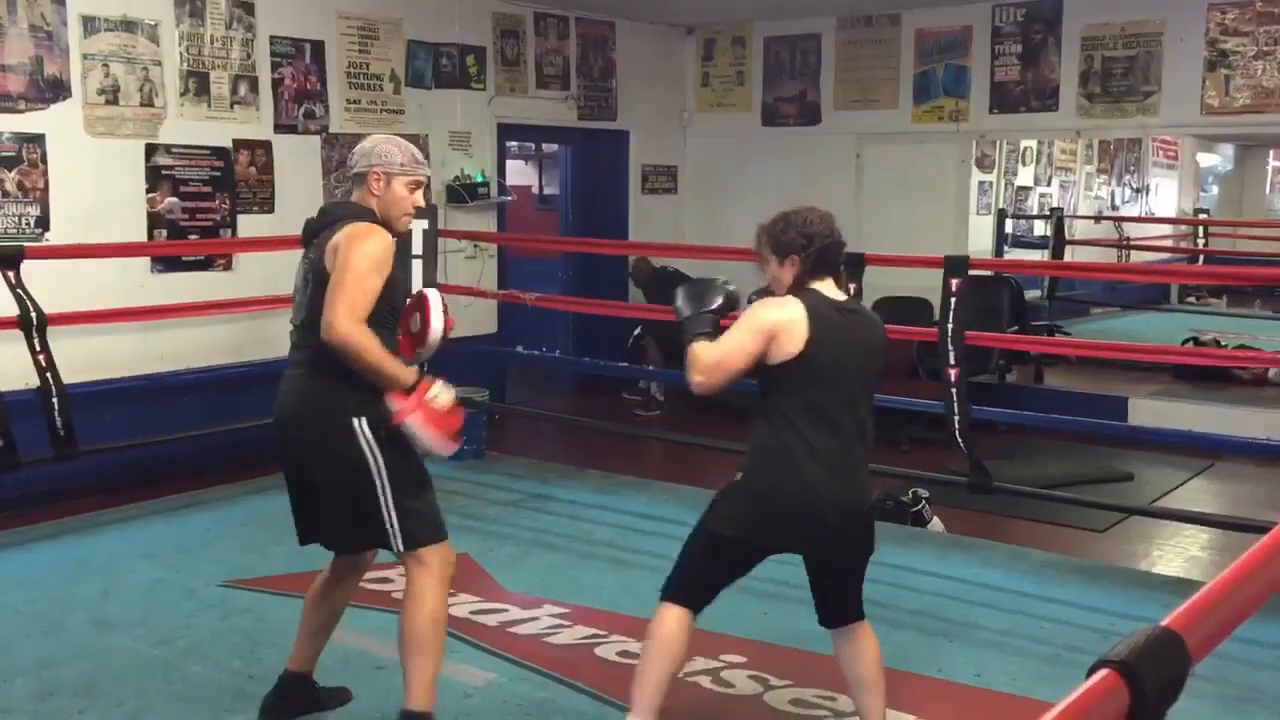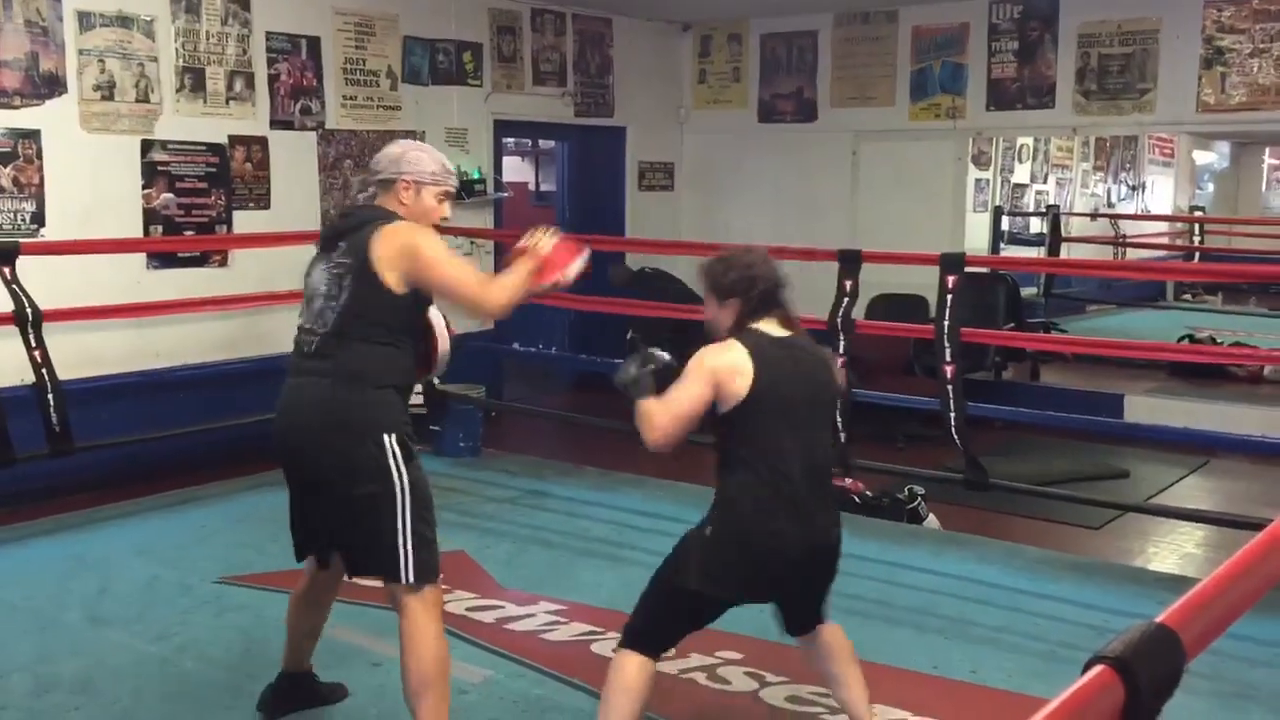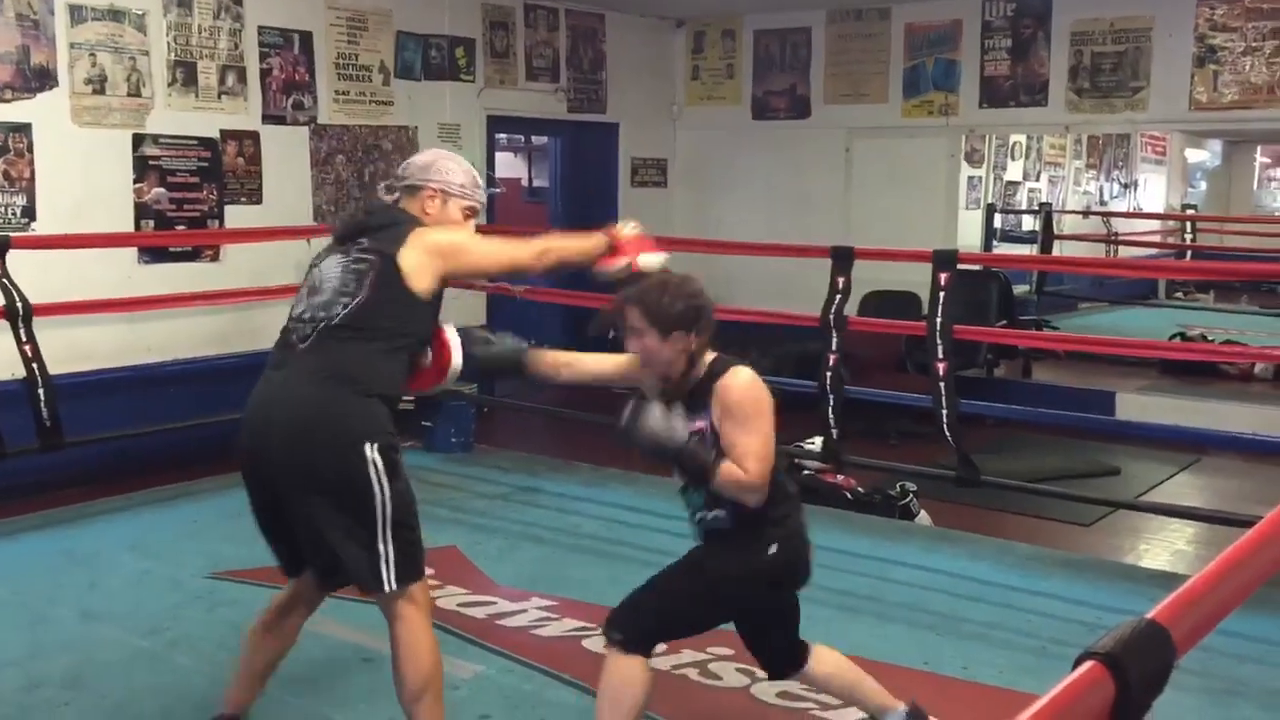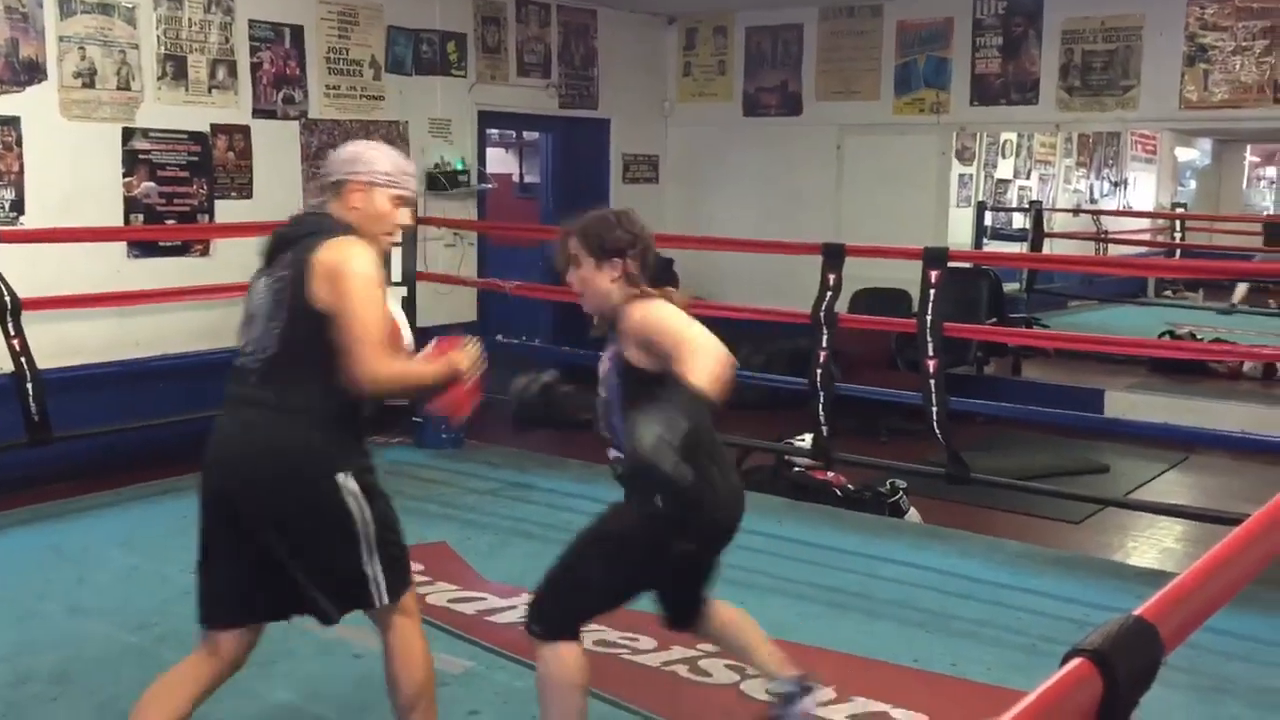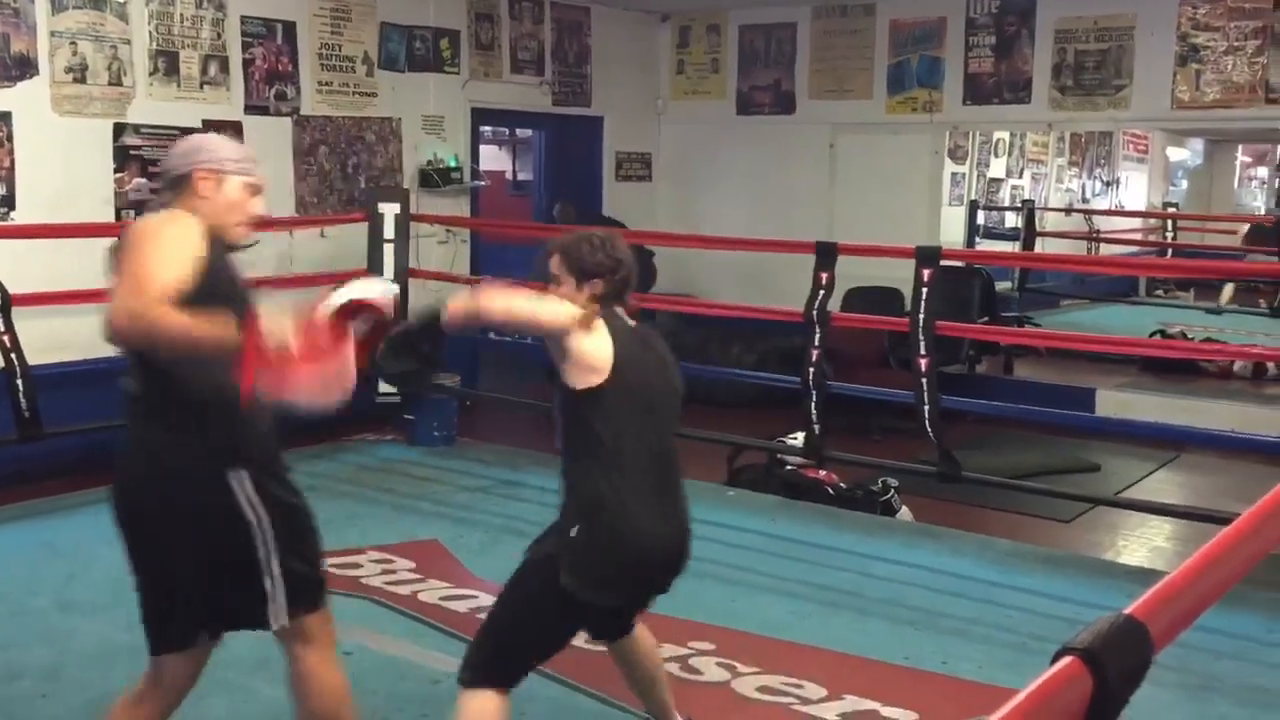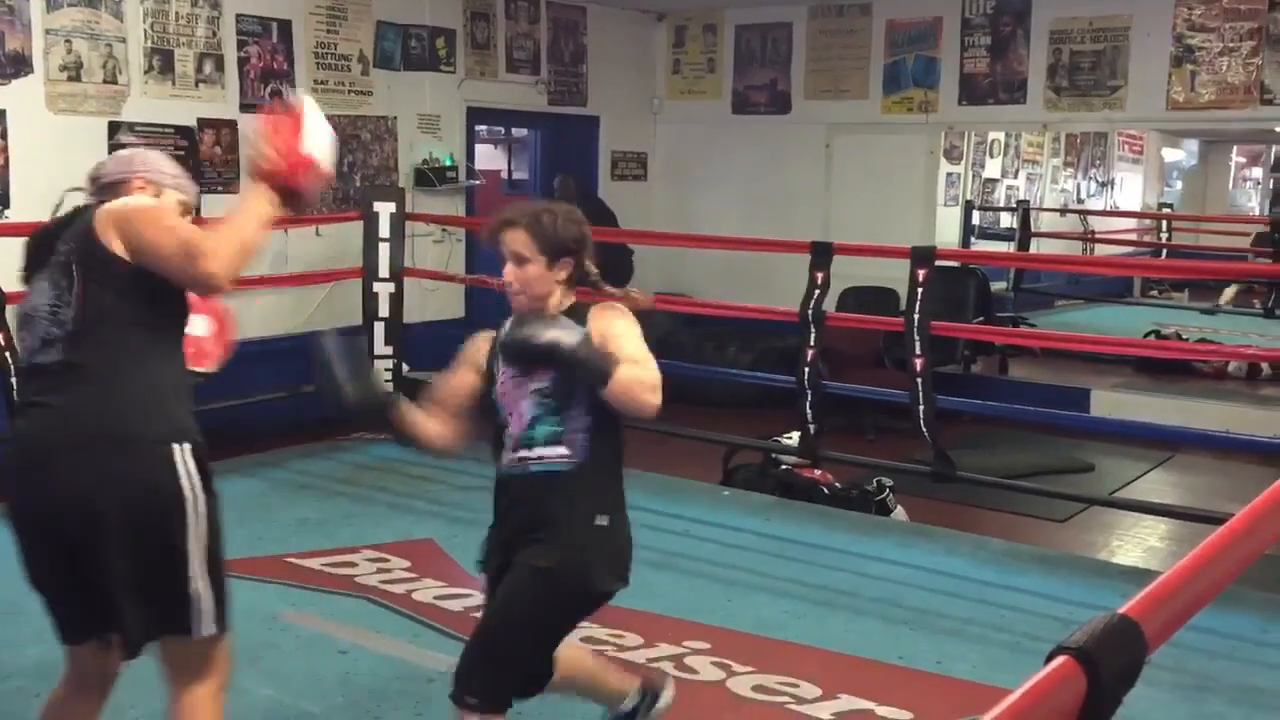
dt=0.2s
person 1, frame 1
left shoulder: (336, 233)
right shoulder: (369, 237)
right elbow: (340, 330)
left wrist: (404, 341)
right wrist: (410, 381)
left hip: (311, 411)
right hip: (344, 415)
left knee: (353, 556)
right knee: (431, 558)
person 1, frame 2
left shoulder: (341, 240)
right shoulder: (406, 238)
right elbow: (491, 300)
left wrist: (410, 351)
right wrist: (532, 261)
left hip: (303, 415)
right hip: (359, 424)
left knee: (329, 558)
right knee: (418, 593)
person 1, frame 3
left shoulder: (348, 243)
right shoulder: (427, 244)
right elbow: (535, 256)
right wrist: (609, 243)
left hip: (269, 419)
right hip: (338, 431)
left knee: (309, 580)
right knee: (406, 597)
person 1, frame 4
left shoulder: (288, 251)
right shoulder: (349, 256)
right elbow: (372, 374)
right wrist: (449, 367)
left hip: (236, 454)
right hip: (306, 460)
left knee: (222, 649)
right knee: (398, 610)
person 1, frame 5
left shoulder: (195, 253)
right shoulder: (169, 231)
right elbow: (129, 318)
right wrist: (242, 336)
left hip: (152, 474)
right hip: (215, 470)
left knee: (172, 668)
right knee: (308, 631)
person 1, frame 6
left shoulder: (56, 250)
right shoulder: (126, 215)
right elbow: (212, 270)
right wrist: (272, 187)
right hip: (139, 458)
left knee: (92, 663)
right knee: (198, 663)
person 2, frame 1
left shoulder: (776, 313)
right shoulder: (871, 326)
left elbow: (703, 376)
left wrist: (698, 321)
left hip: (770, 490)
right hip: (846, 499)
left knee: (680, 598)
right knee: (847, 618)
person 2, frame 2
left shoulder: (720, 360)
right shoulder: (822, 361)
left elbow: (658, 434)
left wrist: (640, 385)
left hip: (744, 532)
right hip: (816, 532)
left knee: (641, 641)
right knee: (809, 625)
person 2, frame 3
left shoulder: (736, 385)
right shoulder: (658, 371)
left elbow: (752, 487)
right elbow: (581, 366)
left wrist: (683, 453)
right wrist: (519, 357)
left hip: (766, 548)
right hip: (739, 543)
left knee: (627, 634)
right knee: (785, 654)
person 2, frame 4
left shoulder: (643, 316)
right shoulder: (624, 327)
left elbow: (713, 361)
left wrist: (675, 419)
left hip: (671, 503)
right hip: (695, 498)
left knee: (550, 620)
right knee: (685, 608)
person 2, frame 5
left shoulder: (581, 328)
right shoulder: (654, 350)
left elbow: (482, 303)
left wrist: (420, 333)
left hip: (602, 533)
left knee: (486, 671)
right knee: (612, 624)
person 2, frame 6
left shoulder: (605, 319)
right shoulder: (491, 345)
left elbow: (646, 398)
right elbow: (441, 432)
left wrist: (579, 353)
right wrist: (377, 401)
left hip: (587, 535)
right hip: (519, 531)
right knee: (528, 665)
